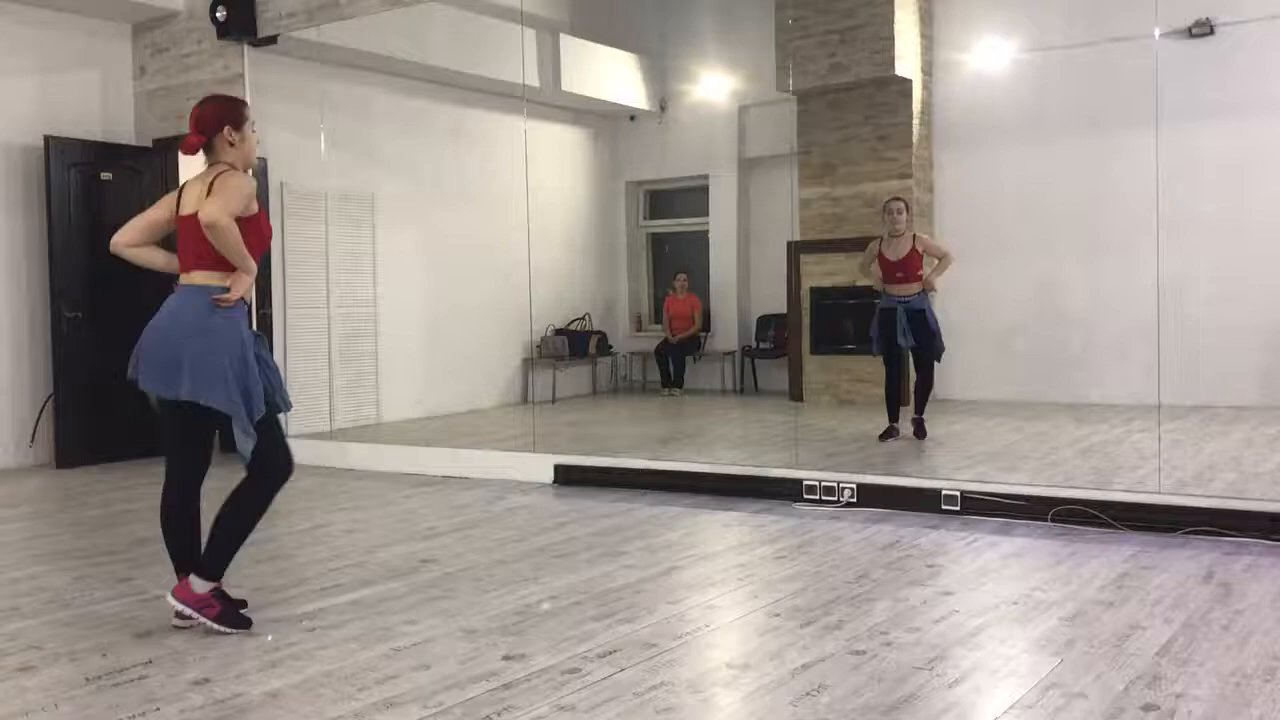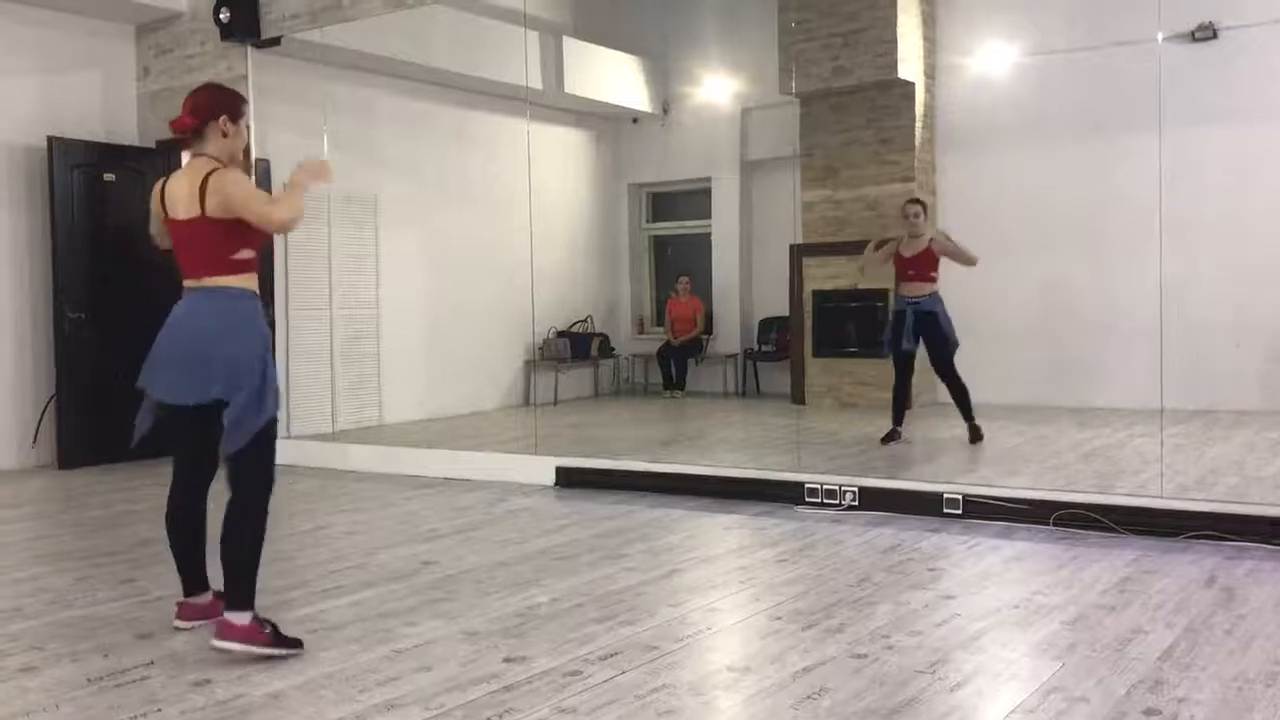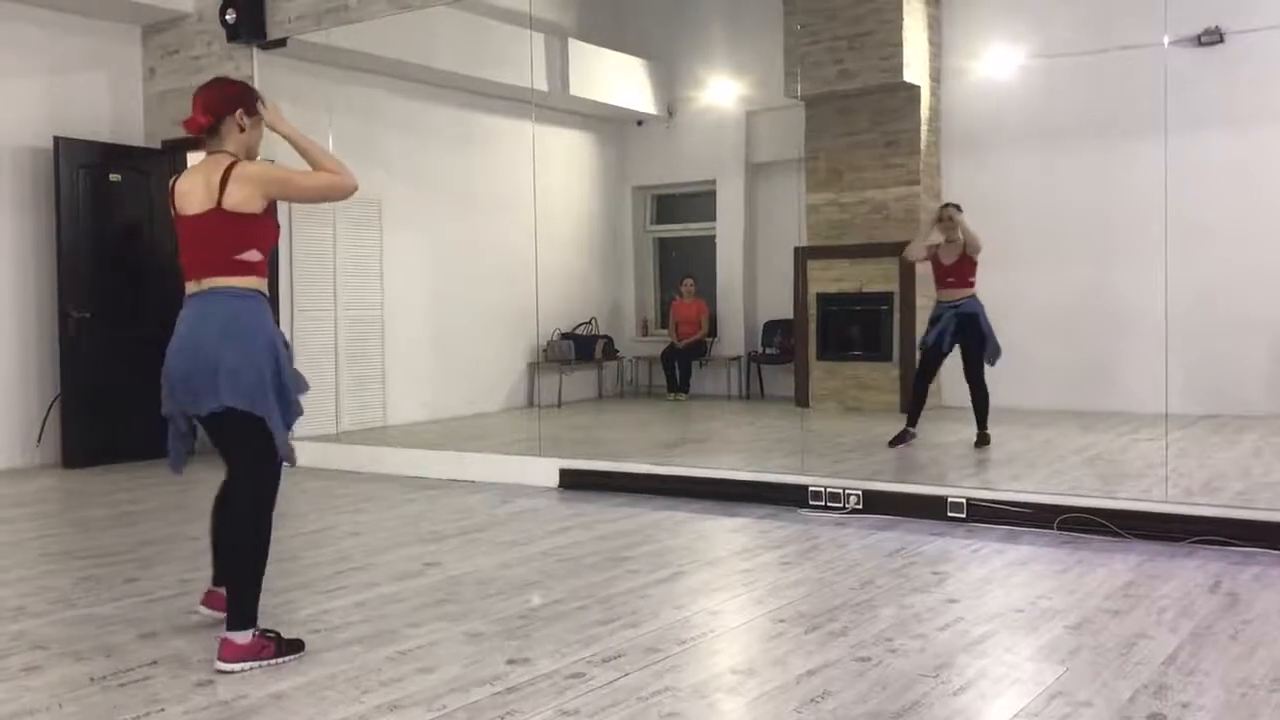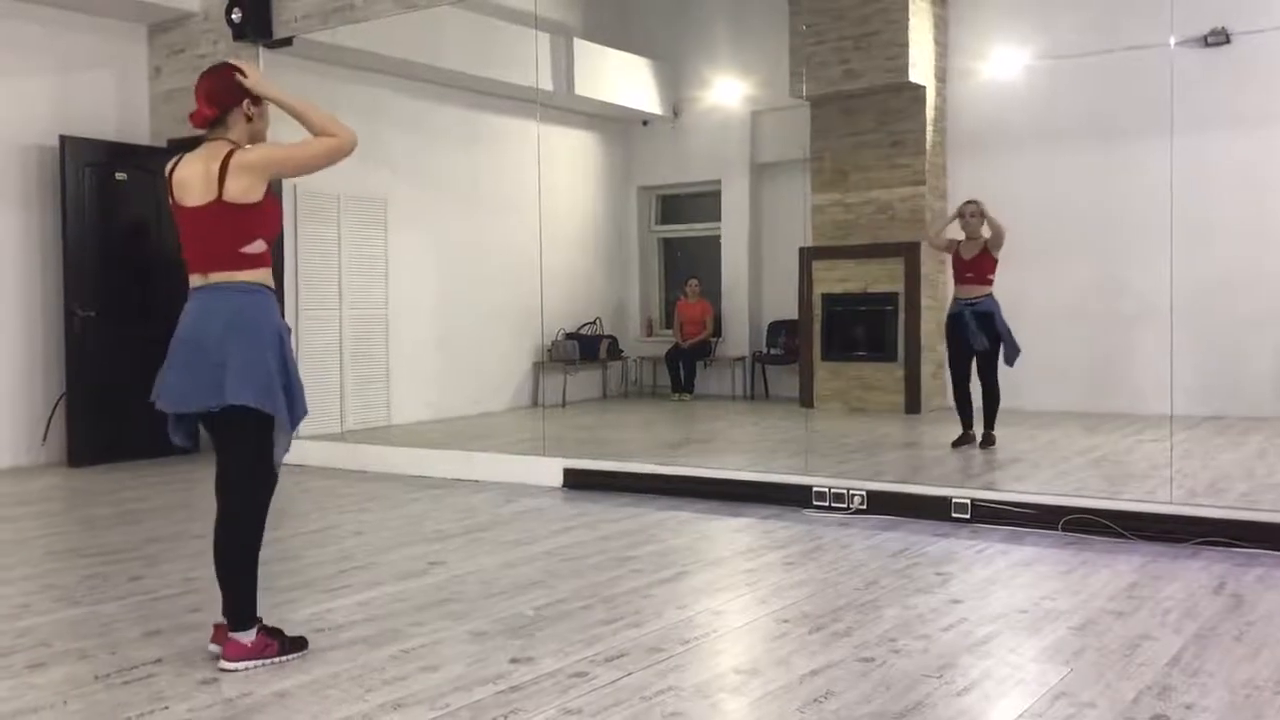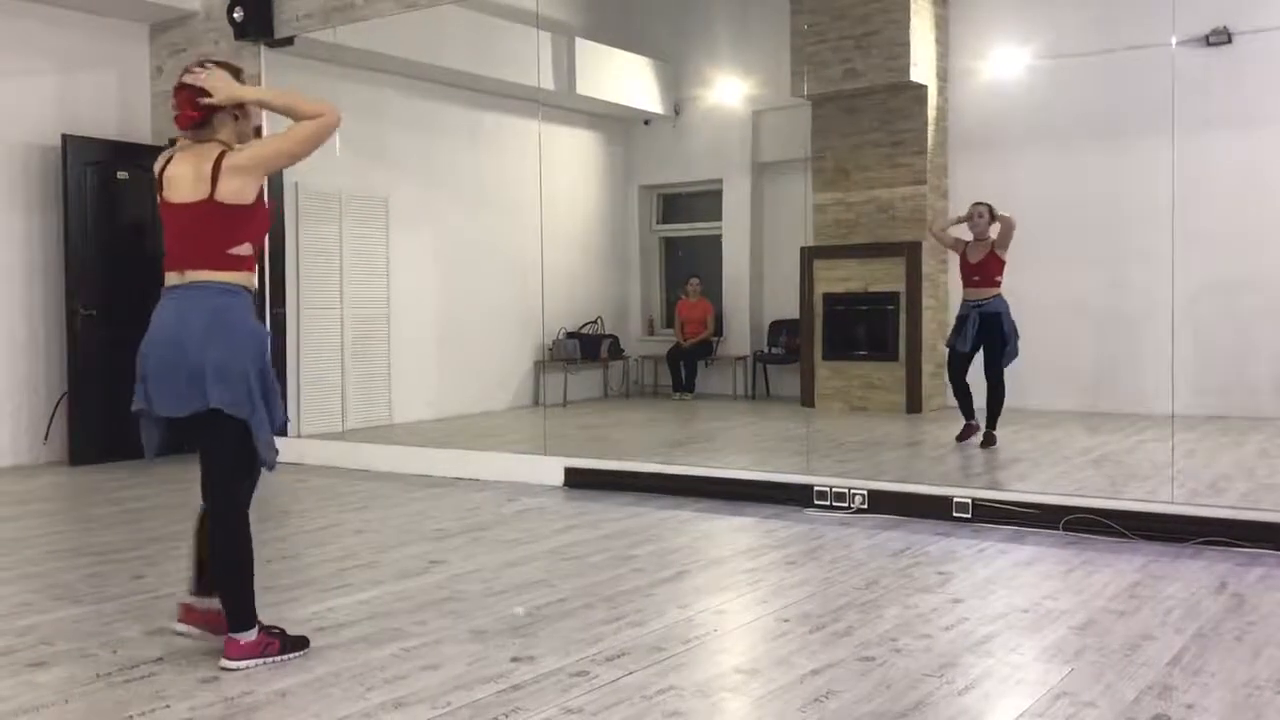
dt=0.3s
person 1, frame 1
left shoulder: (182, 192)
right shoulder: (236, 183)
left elbow: (122, 243)
right elbow: (215, 219)
right wrist: (245, 267)
left hip: (173, 324)
right hip: (214, 329)
left knee: (183, 471)
right knee: (272, 465)
left ankle: (191, 588)
right ankle: (200, 584)
person 1, frame 2
left shoulder: (165, 188)
right shoulder: (224, 180)
right elbow: (281, 219)
right wrist: (301, 179)
left hip: (185, 329)
right hip: (233, 328)
left knee: (190, 476)
right knee: (250, 482)
left ankle: (195, 597)
right ankle: (238, 618)
person 1, frame 3
left shoulder: (181, 184)
right shoulder: (252, 176)
right elbow: (344, 183)
right wrist: (286, 129)
left hip: (193, 331)
right hip: (240, 331)
left knee: (243, 470)
right knee: (257, 483)
left ankle: (223, 588)
right ankle: (240, 636)
person 1, frame 4
left shoulder: (179, 170)
right shoulder: (250, 162)
right elbow: (343, 140)
right wrist: (276, 94)
left hip: (199, 325)
right hip: (245, 325)
left knee: (246, 476)
right knee: (245, 485)
left ankle: (236, 616)
right ankle: (242, 636)
person 1, frame 5
left shoulder: (167, 166)
right shoulder: (240, 164)
right elbow: (327, 117)
left wrist: (205, 112)
right wrist: (243, 96)
left hip: (170, 326)
right hip: (223, 328)
left knee: (225, 478)
right knee: (232, 484)
left ankle: (206, 596)
right ankle: (244, 635)
person 2, frame 1
left shoulder: (919, 241)
right shoulder: (877, 246)
left elbow: (947, 256)
right elbow: (864, 267)
left wrist: (933, 275)
right wrist: (875, 278)
left hip: (917, 307)
right hip: (890, 309)
left knee: (925, 368)
right knee: (893, 370)
left ankle: (918, 417)
right ankle: (893, 424)
person 2, frame 2
left shoulder: (935, 244)
right shoulder: (895, 246)
left elbow: (972, 260)
right elbow: (869, 261)
left wrist: (948, 241)
right wrist: (875, 241)
left hip: (930, 310)
right hip: (903, 311)
left knee: (947, 370)
right knee: (902, 373)
left ankle: (971, 422)
right ankle: (896, 427)
person 2, frame 3
left shoulder: (968, 248)
right shoulder: (933, 250)
left elbow: (977, 245)
right elbow: (910, 255)
left wrist: (959, 220)
right wrist: (933, 232)
left hip: (969, 314)
right hip: (942, 315)
left knee: (974, 376)
right knee: (923, 373)
left ankle: (983, 430)
right ankle: (910, 428)
person 2, frame 4
left shoulder: (991, 245)
right shoulder: (954, 246)
left elbow: (1000, 232)
right elbow: (932, 240)
left wrist: (985, 213)
right wrist: (951, 218)
left hip: (986, 312)
right hip: (958, 313)
left knee: (987, 375)
right knee: (959, 377)
left ankle: (989, 431)
right ankle: (968, 430)
person 2, frame 5
left shoulder: (998, 247)
right shoulder: (962, 247)
left elbow: (1010, 222)
right elbow: (935, 231)
left wrist: (996, 217)
right wrist: (961, 219)
left hip: (994, 313)
right hip: (968, 313)
left knee: (993, 375)
right knee: (955, 372)
left ankle: (990, 430)
right ankle: (970, 421)
